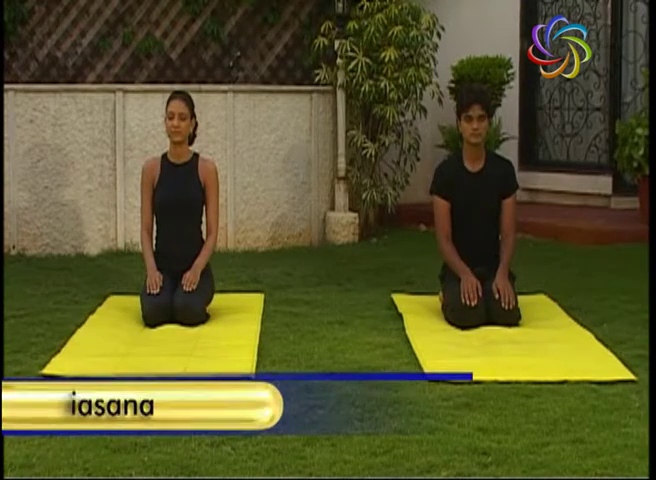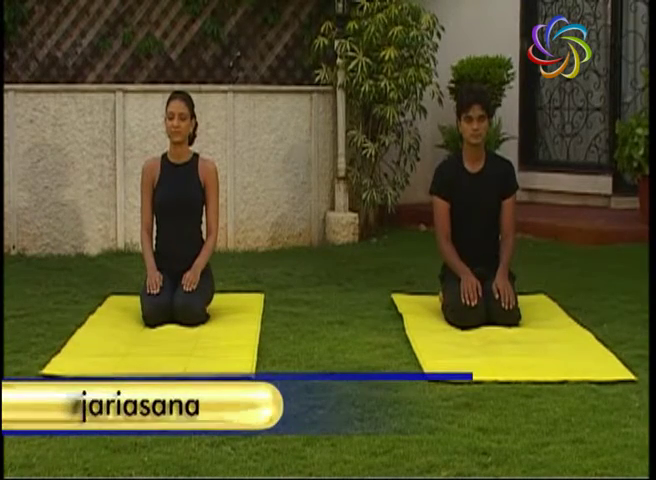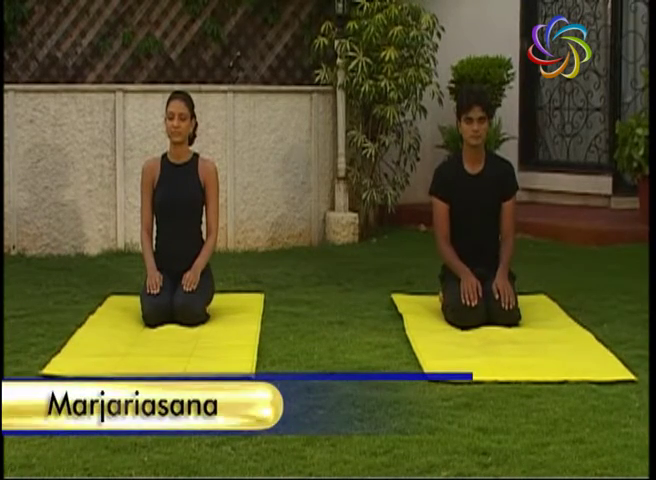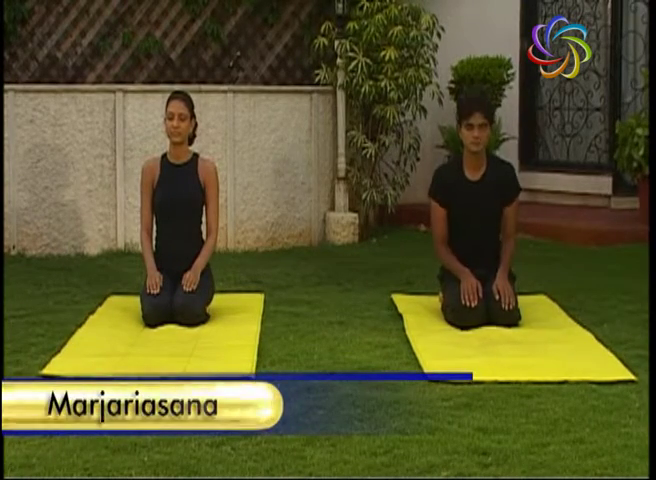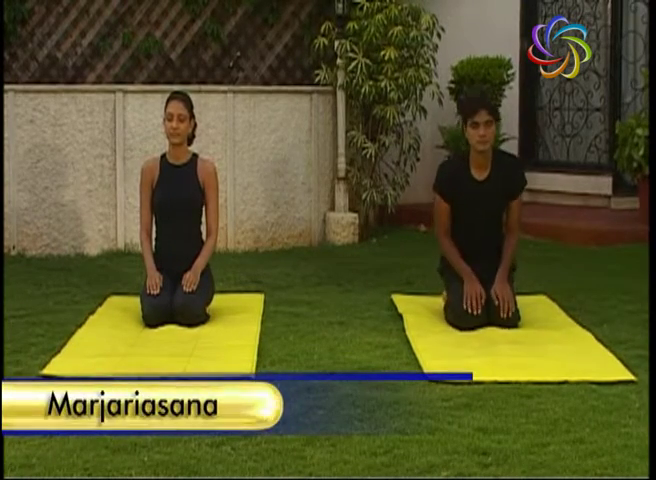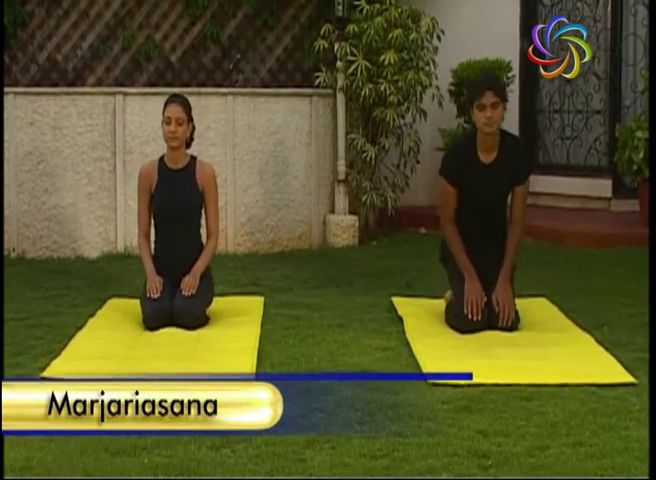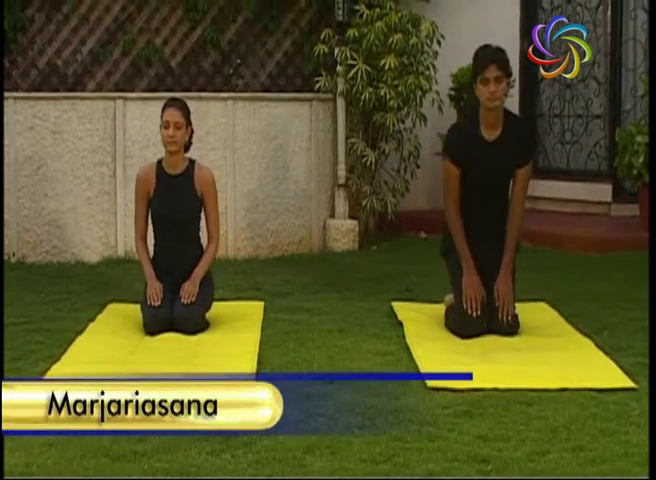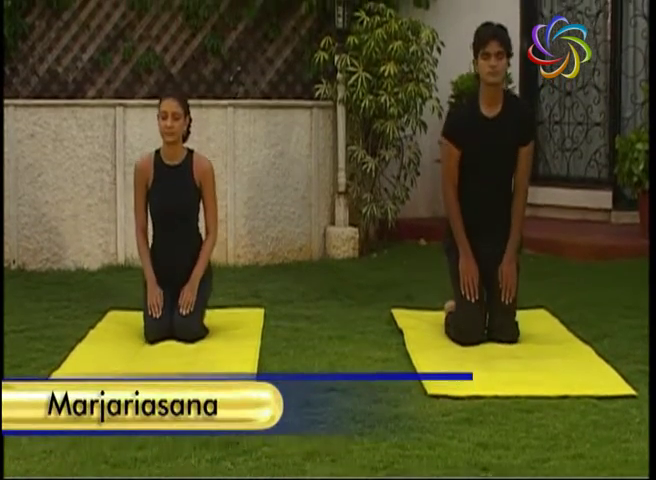
dt=0.3s
person 1, frame 1
left shoulder: (503, 170)
right shoulder: (445, 172)
left elbow: (508, 233)
right elbow: (444, 238)
left wrist: (502, 273)
right wrist: (465, 274)
left hip: (493, 266)
right hip: (458, 268)
left knee: (507, 314)
right knee: (467, 315)
left ankle: (489, 292)
right ankle: (449, 295)
person 1, frame 2
left shoulder: (503, 170)
right shoulder: (445, 172)
left elbow: (507, 233)
right elbow: (443, 238)
left wrist: (502, 273)
right wrist: (464, 275)
left hip: (493, 266)
right hip: (458, 268)
left knee: (507, 314)
right knee: (467, 315)
left ankle: (490, 292)
right ankle: (449, 296)
person 1, frame 3
left shoulder: (503, 171)
right shoulder: (445, 173)
left elbow: (507, 234)
right elbow: (443, 239)
left wrist: (502, 274)
right wrist: (464, 274)
left hip: (493, 267)
right hip: (458, 268)
left knee: (508, 314)
right knee: (467, 315)
left ankle: (489, 292)
right ankle: (449, 296)
person 1, frame 4
left shoulder: (505, 174)
right shoulder: (444, 177)
left elbow: (509, 236)
right elbow: (440, 242)
left wrist: (503, 274)
right wrist: (464, 275)
left hip: (493, 268)
right hip: (458, 270)
left knee: (507, 315)
right knee: (468, 315)
left ankle: (489, 296)
right ankle: (450, 298)
person 1, frame 5
left shoulder: (511, 169)
right shoulder: (449, 172)
left elbow: (512, 230)
right elbow: (443, 234)
left wrist: (502, 277)
right wrist: (468, 277)
left hip: (495, 260)
right hip: (459, 261)
left knee: (507, 317)
right knee: (467, 318)
left ankle: (488, 296)
right ankle: (453, 299)
person 1, frame 6
left shoulder: (517, 155)
right shoulder: (456, 156)
left elbow: (516, 222)
right elbow: (448, 222)
left wrist: (504, 280)
right wrist: (470, 278)
left hip: (498, 248)
right hip: (461, 249)
left knee: (505, 321)
right knee: (469, 321)
left ankle: (490, 298)
right ankle: (455, 299)
person 1, frame 7
left shoulder: (520, 135)
right shoulder: (459, 135)
left elbow: (517, 206)
right elbow: (451, 205)
left wrist: (506, 270)
right wrist: (468, 269)
left hip: (499, 238)
right hip: (462, 239)
left knee: (505, 324)
right knee: (469, 325)
right ankle: (453, 304)
person 1, frame 8
left shoulder: (521, 116)
right shoulder: (459, 116)
left elbow: (520, 189)
right elbow: (450, 189)
left wrist: (511, 253)
right wrist: (464, 253)
left hip: (502, 233)
right hip: (465, 232)
left knee: (505, 332)
right knee: (469, 333)
right ankle: (453, 313)
person 2, frame 1
left shoulder: (206, 169)
right shoulder: (151, 168)
left elbow: (212, 232)
right elbow: (146, 229)
left wrist: (196, 269)
right wrist: (151, 269)
left hip: (195, 264)
right hip: (162, 265)
left knee: (187, 310)
right knee: (154, 312)
left ankle: (193, 299)
right ankle: (167, 295)
person 2, frame 2
left shoulder: (206, 168)
right shoulder: (151, 168)
left elbow: (212, 231)
right elbow: (146, 229)
left wrist: (197, 269)
right wrist: (151, 269)
left hip: (195, 264)
right hip: (162, 265)
left knee: (188, 311)
right knee: (154, 312)
left ankle: (195, 295)
right ankle: (163, 293)
person 2, frame 3
left shoulder: (206, 169)
right shoulder: (151, 168)
left elbow: (212, 232)
right elbow: (146, 230)
left wrist: (196, 269)
right wrist: (151, 269)
left hip: (195, 265)
right hip: (162, 265)
left knee: (187, 311)
right knee: (154, 313)
left ankle: (196, 300)
right ankle: (167, 296)
person 2, frame 4
left shoulder: (206, 169)
right shoulder: (151, 168)
left elbow: (212, 231)
right elbow: (145, 229)
left wrist: (196, 269)
right wrist: (151, 269)
left hip: (195, 265)
right hip: (162, 265)
left knee: (187, 310)
right knee: (154, 312)
left ankle: (194, 297)
right ankle: (164, 295)
person 2, frame 5
left shoulder: (205, 169)
right shoulder: (150, 169)
left elbow: (212, 232)
right elbow: (145, 230)
left wrist: (196, 270)
right wrist: (151, 270)
left hip: (194, 266)
right hip: (162, 266)
left knee: (187, 310)
right knee: (153, 313)
left ankle: (191, 299)
right ankle: (167, 297)
person 2, frame 6
left shoulder: (204, 172)
right shoulder: (148, 172)
left elbow: (213, 235)
right elbow: (143, 234)
left wrist: (196, 273)
right wrist: (151, 273)
left hip: (194, 269)
right hip: (161, 269)
left knee: (187, 313)
right knee: (154, 316)
left ankle: (195, 301)
right ankle: (165, 299)
person 2, frame 7
left shoulder: (203, 176)
right shoulder: (146, 176)
left elbow: (214, 239)
right elbow: (140, 237)
left wrist: (195, 279)
right wrist: (151, 279)
left hip: (194, 270)
right hip: (161, 272)
left knee: (187, 320)
right knee: (154, 322)
left ankle: (193, 308)
right ankle: (166, 306)
person 2, frame 8
left shoulder: (201, 166)
right shoulder: (144, 167)
left elbow: (212, 232)
right elbow: (141, 232)
left wrist: (194, 281)
right wrist: (151, 282)
left hip: (194, 265)
right hip: (159, 266)
left knee: (186, 331)
right knee: (156, 332)
left ankle: (191, 316)
right ankle: (164, 314)
